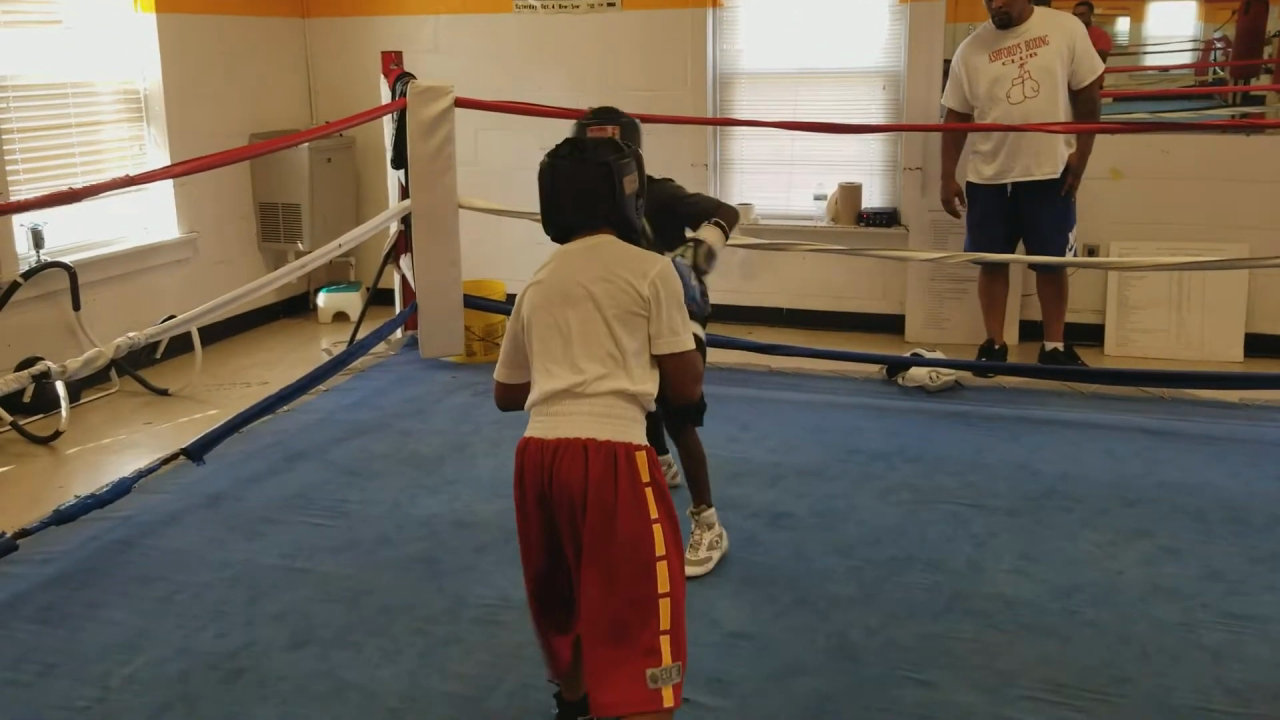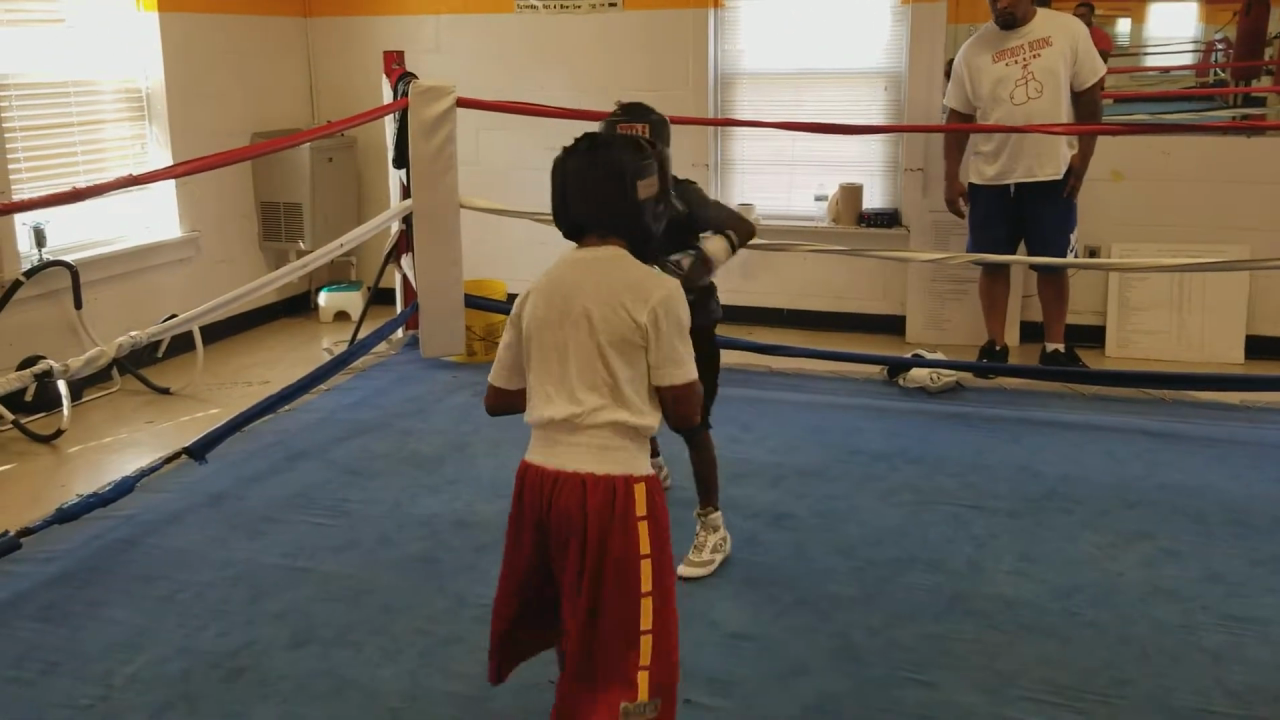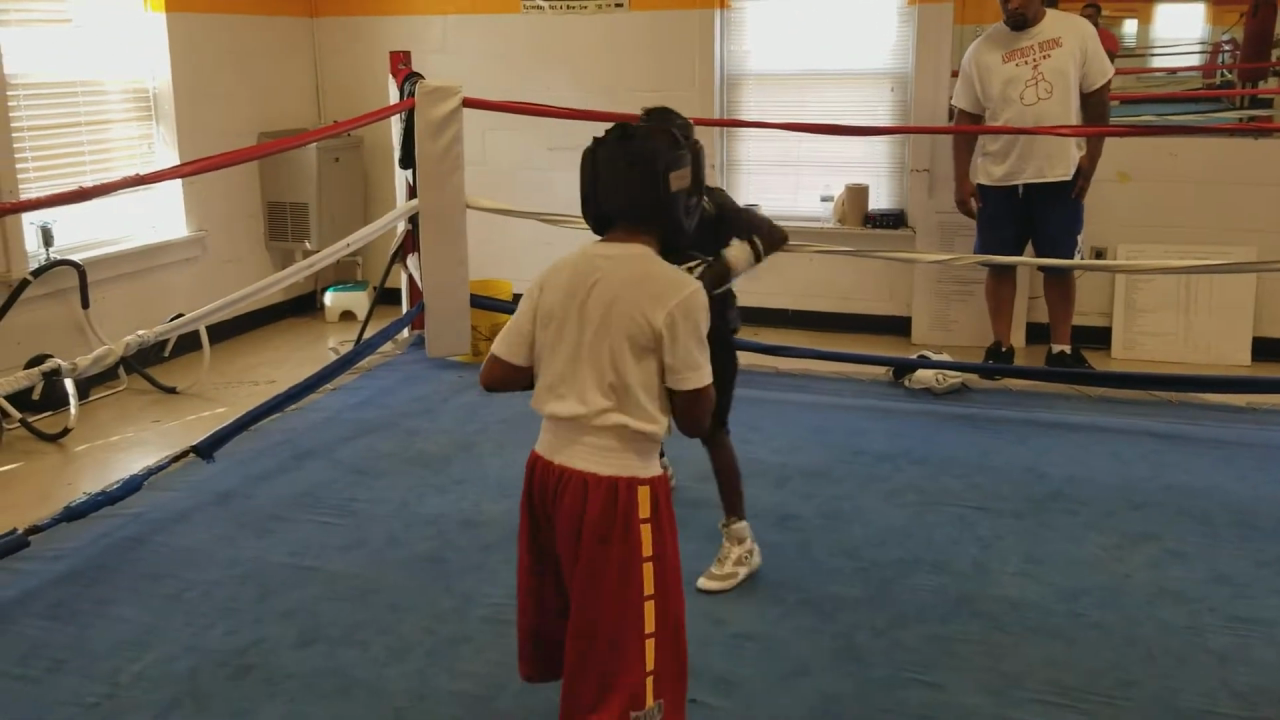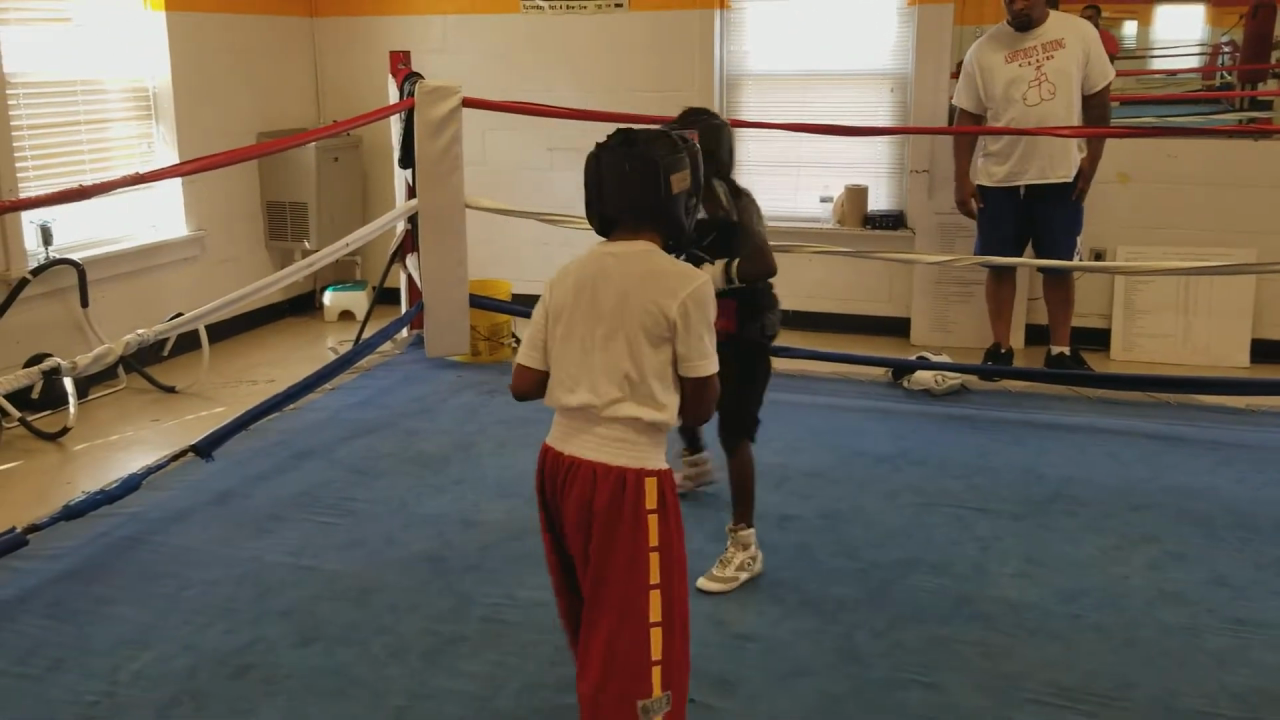
dt=0.2s
person 1, frame 1
left shoulder: (536, 284)
right shoulder: (652, 270)
left elbow: (507, 394)
right elbow: (685, 389)
right wrist: (690, 331)
left hip: (537, 455)
right hip: (612, 459)
left knee: (567, 594)
right knee: (644, 642)
person 1, frame 2
left shoulder: (538, 289)
right shoulder: (657, 291)
left elbow: (498, 401)
right elbow: (685, 416)
left hip: (541, 478)
right hip: (613, 490)
left knee: (573, 612)
right knee: (628, 673)
person 1, frame 3
left shoulder: (556, 276)
right shoulder: (677, 293)
left elbow: (495, 375)
right elbow: (696, 419)
left hip: (549, 473)
right hip: (619, 489)
left knee: (579, 626)
person 1, frame 4
left shoulder: (567, 278)
right shoulder: (687, 286)
left elbow: (523, 385)
right elbow: (700, 408)
left hip: (560, 465)
right hip: (628, 480)
left knee: (600, 618)
right knee: (639, 662)
person 2, frame 1
left shoulder: (658, 195)
left elbow: (724, 214)
left wrist: (698, 252)
left knee: (680, 421)
left ankle: (708, 525)
right ankle: (663, 465)
person 2, frame 2
left shoulder: (680, 194)
left elbow: (743, 228)
left wrist: (702, 261)
left hip: (690, 325)
left knee: (692, 423)
left ankle: (712, 526)
right ankle: (653, 469)
person 2, frame 3
left shoulder: (709, 201)
left elbow: (773, 235)
left wrist: (721, 266)
left hip: (707, 329)
left knee: (711, 428)
left ankle: (740, 539)
right ankle: (656, 468)
person 2, frame 4
left shoulder: (738, 204)
left elbow: (764, 265)
left wrist: (704, 276)
right wrist: (688, 226)
left hip: (744, 333)
left knee: (734, 433)
left ankle: (744, 544)
right ankle: (696, 463)
person 3, frame 1
right shoulder: (971, 49)
left elbow: (1088, 94)
right elbow: (956, 117)
left wrist: (1081, 153)
right wrist: (948, 177)
left hip: (1051, 171)
right hip: (989, 175)
left knee: (1052, 261)
right knee: (992, 261)
left ankle: (1054, 345)
right ankle: (994, 343)
person 3, frame 2
left shoulder: (1068, 30)
right shoulder: (973, 50)
left elbow: (1089, 95)
right elbow: (958, 117)
left wrist: (1083, 155)
right wrist: (951, 178)
left hip: (1052, 172)
right hip: (990, 176)
left knee: (1053, 262)
right knee: (993, 262)
left ankle: (1055, 347)
right ankle: (995, 345)
person 3, frame 3
left shoulder: (1077, 31)
right shoulder: (981, 50)
left elbow: (1097, 97)
right elbow: (966, 117)
left wrist: (1091, 156)
right wrist: (962, 179)
left hip: (1060, 173)
right hip: (998, 177)
left knee: (1060, 263)
right knee: (1000, 262)
left ankle: (1061, 348)
right ankle: (1001, 346)
person 3, frame 4
left shoulder: (1080, 33)
right shoulder: (983, 50)
left elbow: (1098, 100)
right elbow: (968, 118)
left wrist: (1091, 159)
right wrist: (962, 179)
left hip: (1061, 175)
right hip: (999, 178)
left knee: (1060, 264)
right knee: (1000, 264)
left ankle: (1060, 350)
right ankle: (1000, 348)
